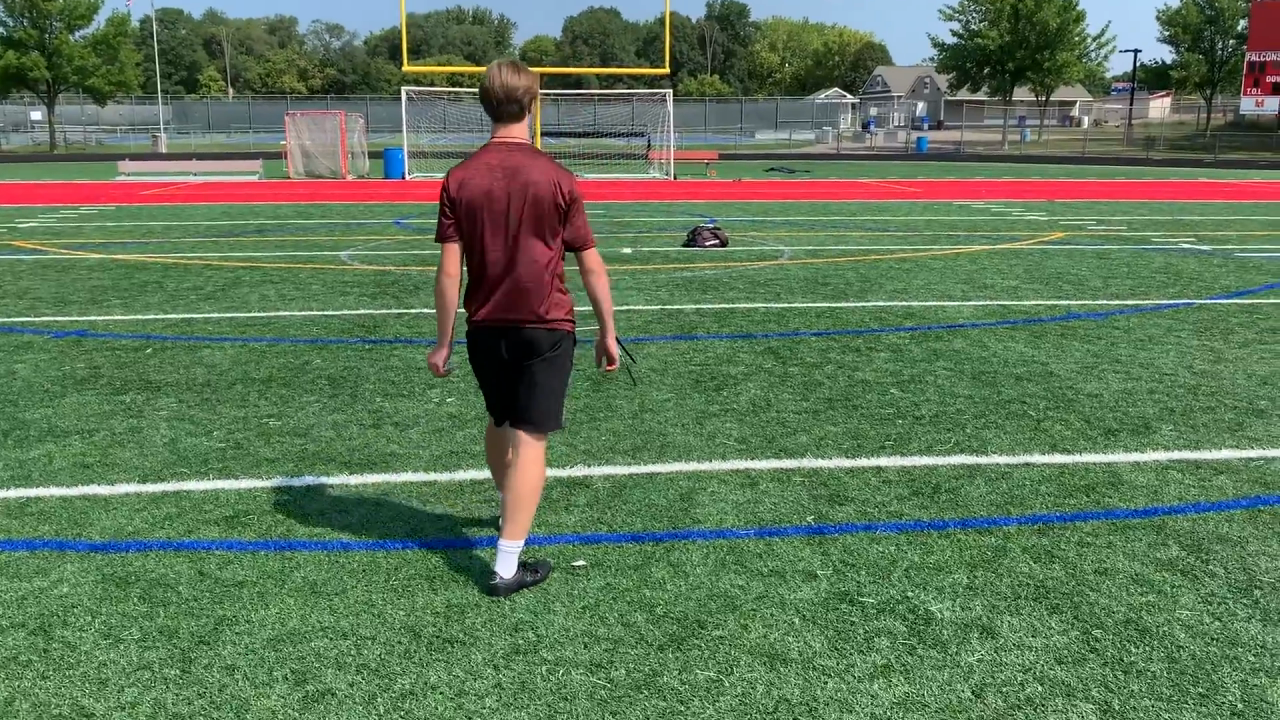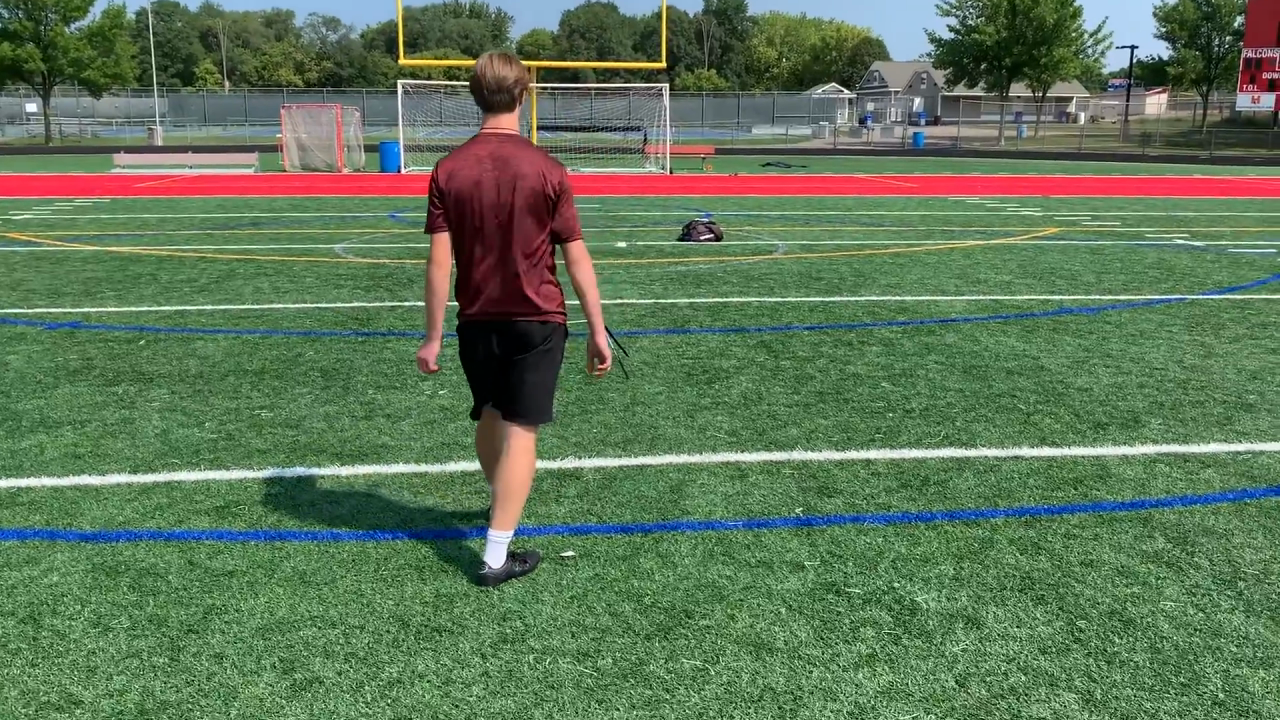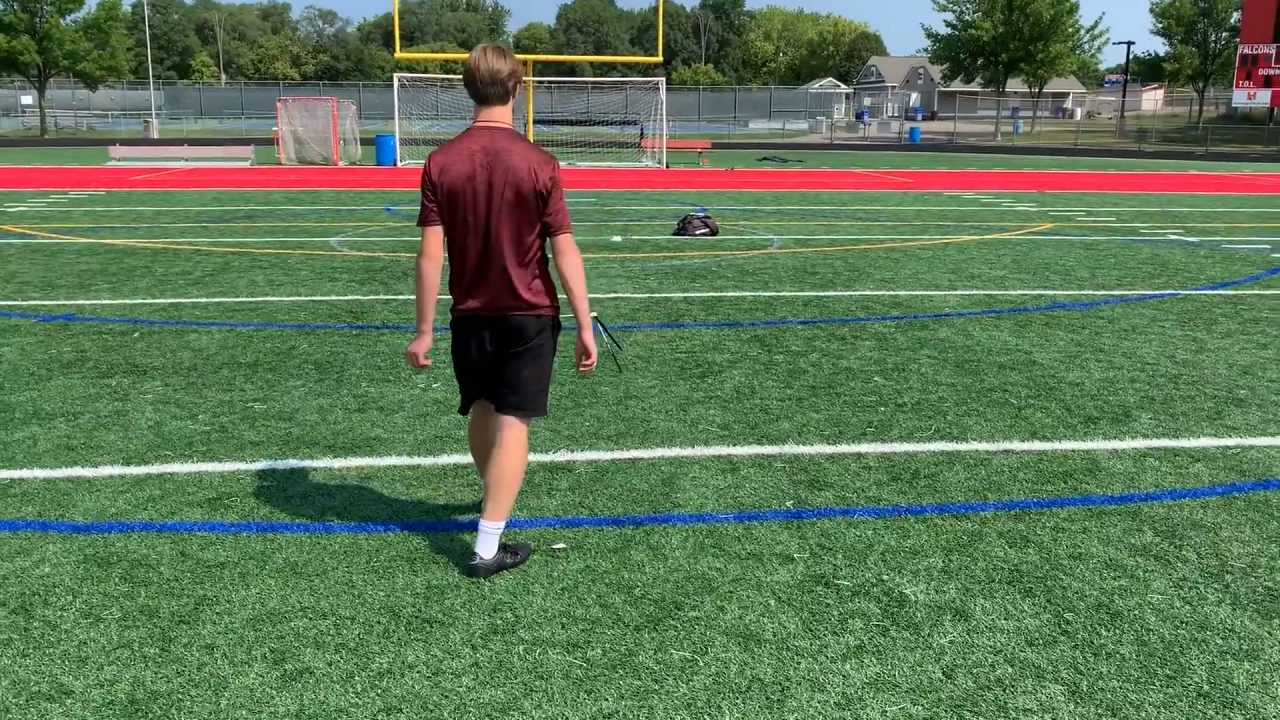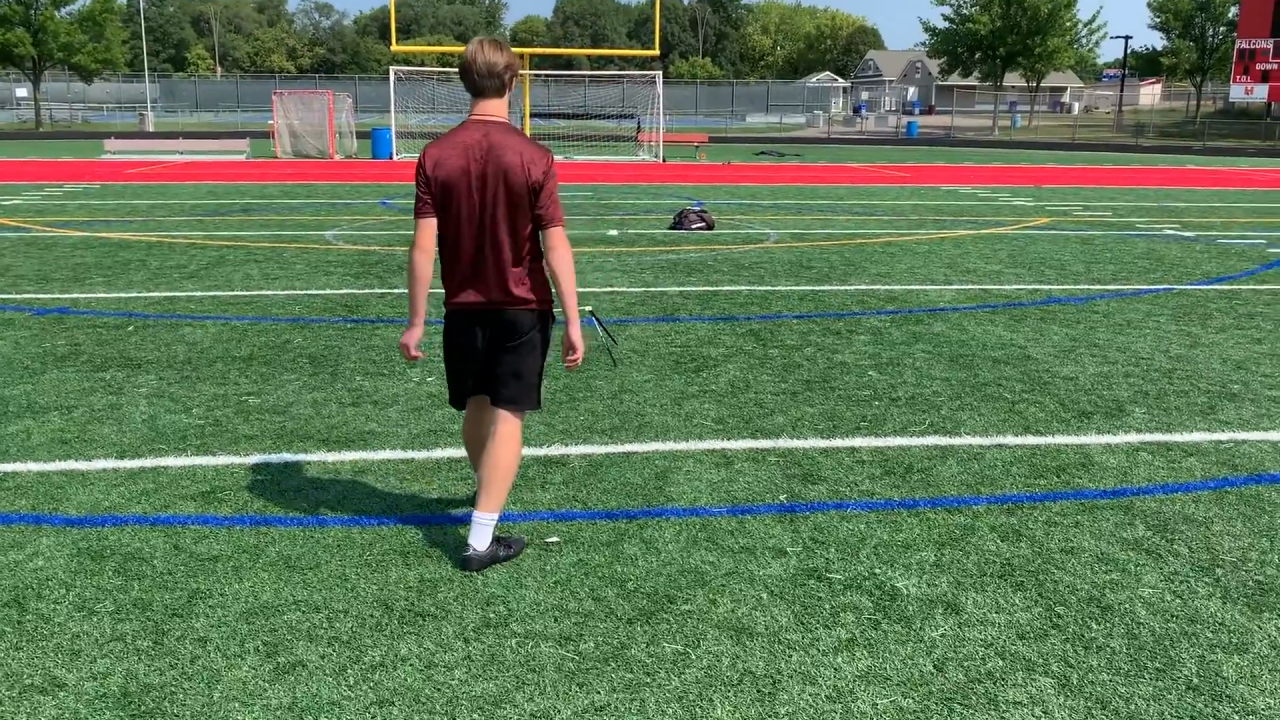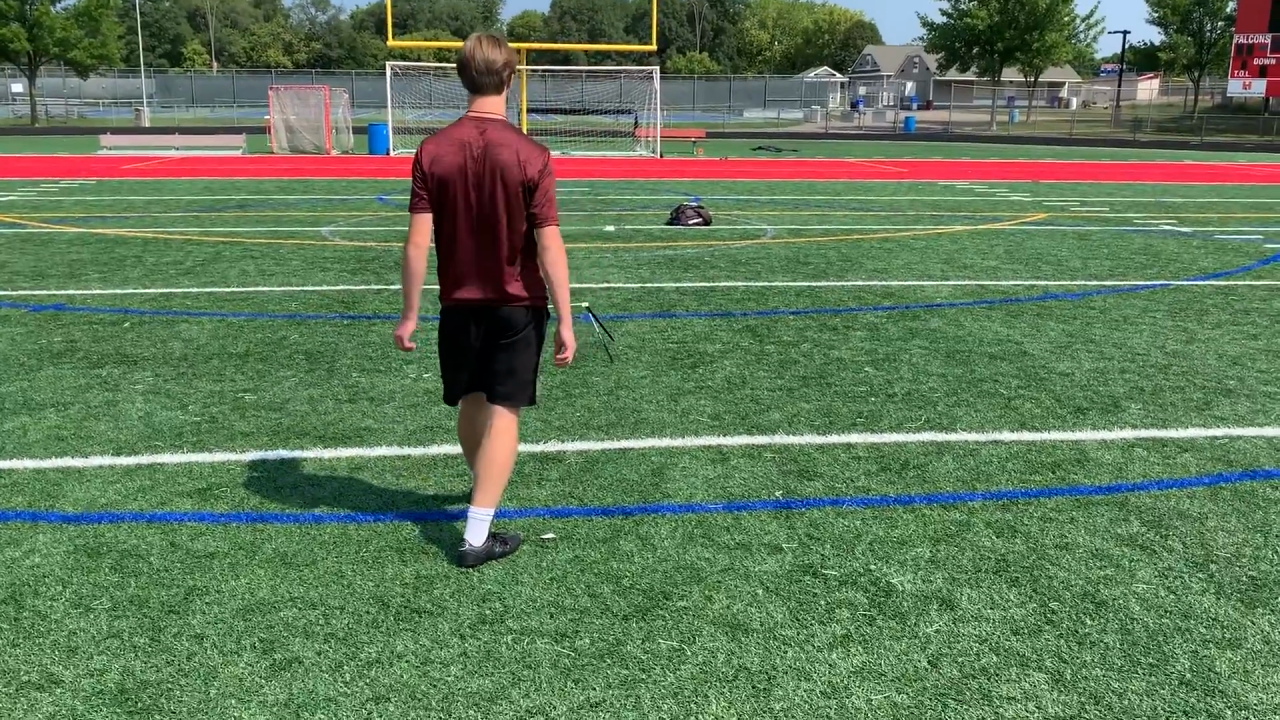
dt=0.1s
person 1, frame 1
left shoulder: (460, 178)
right shoulder: (558, 179)
left elbow: (449, 271)
right elbow: (591, 264)
left wrist: (443, 342)
right wrist: (607, 332)
left hip: (485, 327)
right hip: (546, 327)
left knee: (501, 424)
right knee: (529, 440)
left ankle: (508, 509)
right ankle: (506, 567)
person 1, frame 2
left shoulder: (449, 169)
right shoulder: (548, 170)
left elbow: (439, 262)
right elbow: (576, 257)
left wrist: (432, 336)
right wrist: (598, 329)
left hip: (476, 321)
right hip: (538, 320)
left knee: (490, 417)
right knee: (520, 432)
left ankle: (499, 502)
right ankle: (495, 557)
person 1, frame 3
left shoulder: (441, 162)
right shoulder: (539, 163)
left elbow: (431, 255)
right elbow: (565, 251)
left wrist: (424, 330)
right wrist: (585, 325)
left hip: (470, 314)
right hip: (529, 314)
left knee: (482, 412)
right knee: (512, 424)
left ankle: (492, 496)
right ankle: (487, 547)
person 1, frame 4
left shoulder: (436, 155)
right shoulder: (533, 157)
left elbow: (423, 247)
right elbow: (556, 245)
left wrist: (415, 322)
right wrist: (573, 320)
left hip: (463, 308)
right hip: (523, 308)
left knee: (476, 406)
right knee: (507, 417)
left ankle: (486, 490)
right ankle: (480, 539)
person 1, frame 5
left shoulder: (433, 149)
right shoulder: (531, 154)
left elbow: (417, 243)
right elbow: (549, 244)
left wrist: (409, 314)
right wrist: (564, 320)
left hip: (459, 305)
right hip: (518, 306)
left knee: (471, 403)
right knee: (503, 414)
left ankle: (482, 487)
right ankle: (477, 535)
